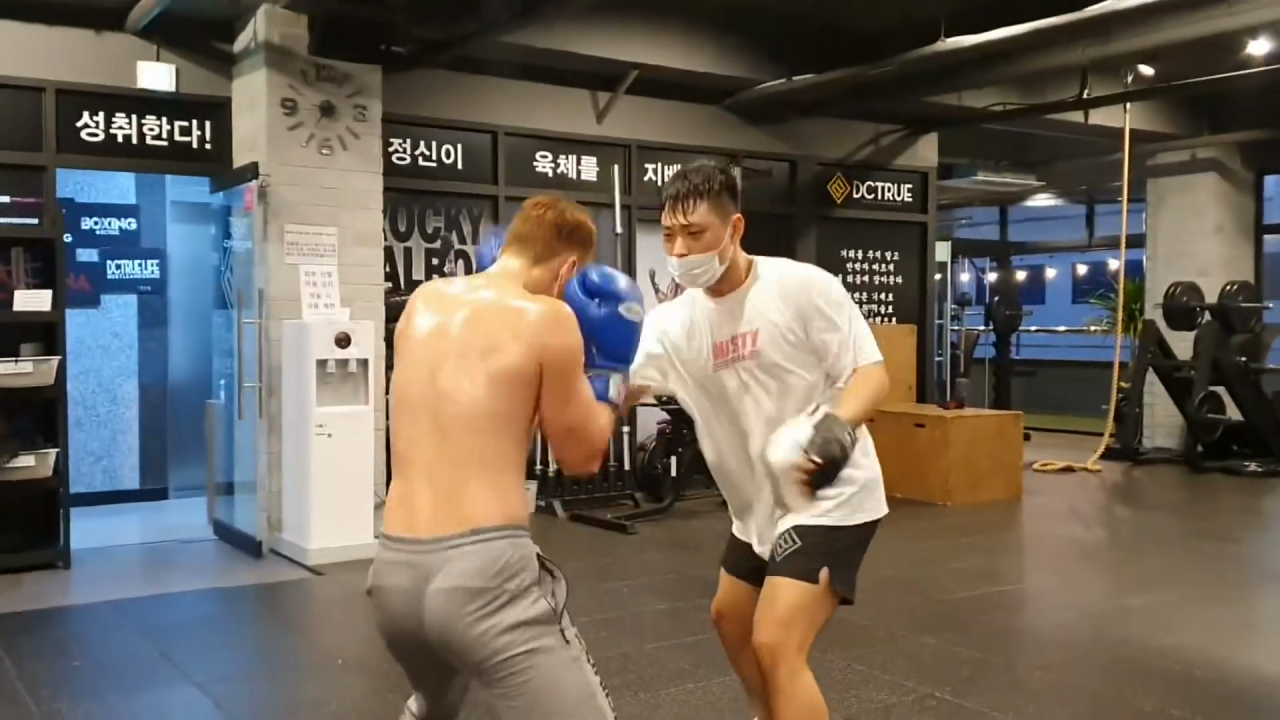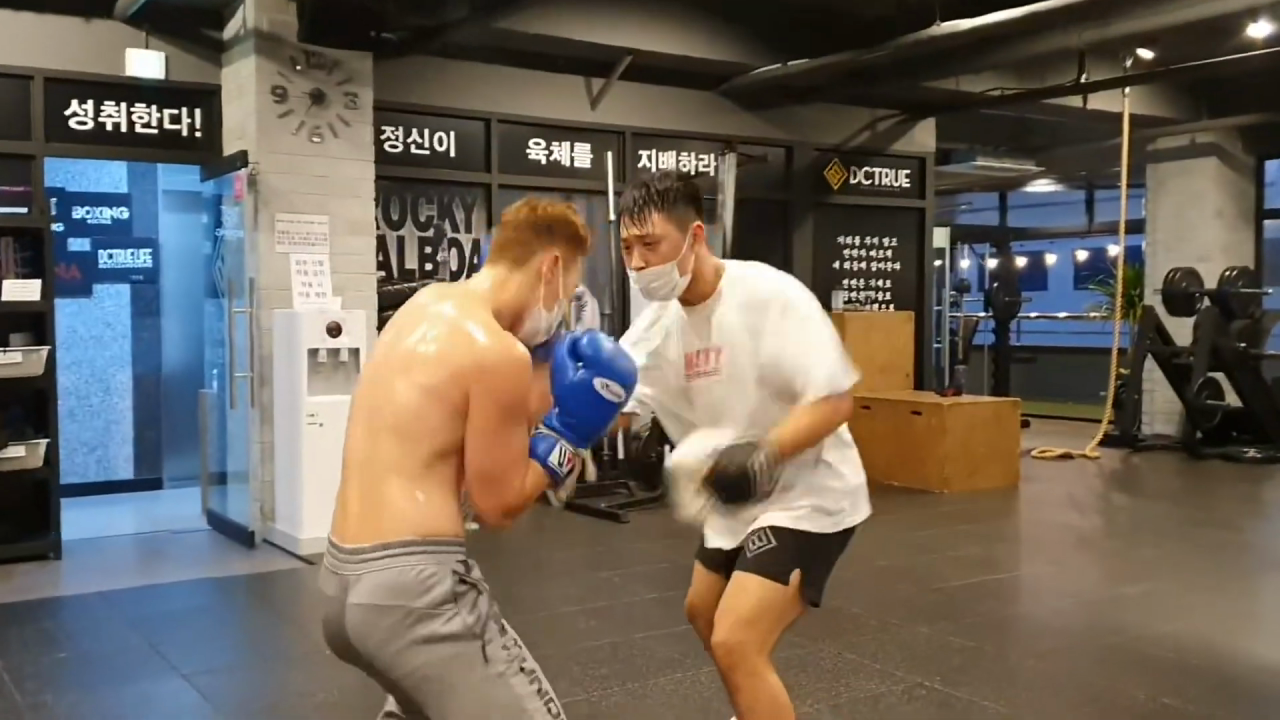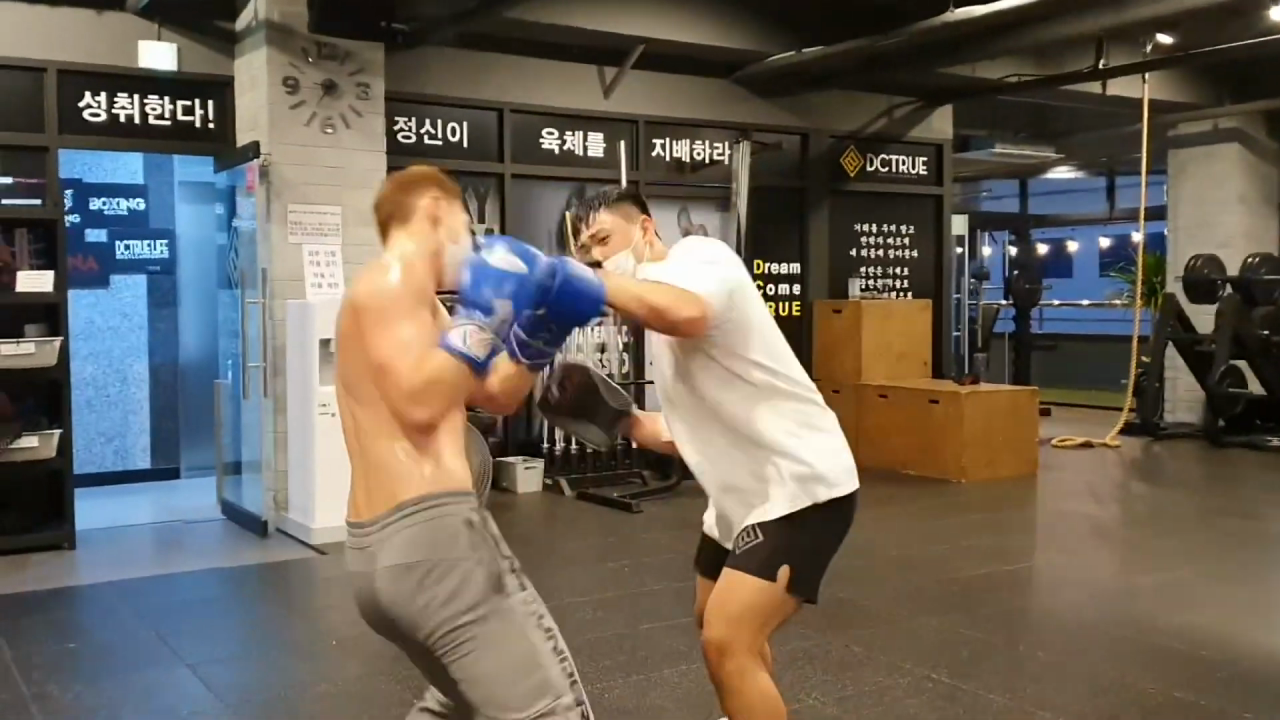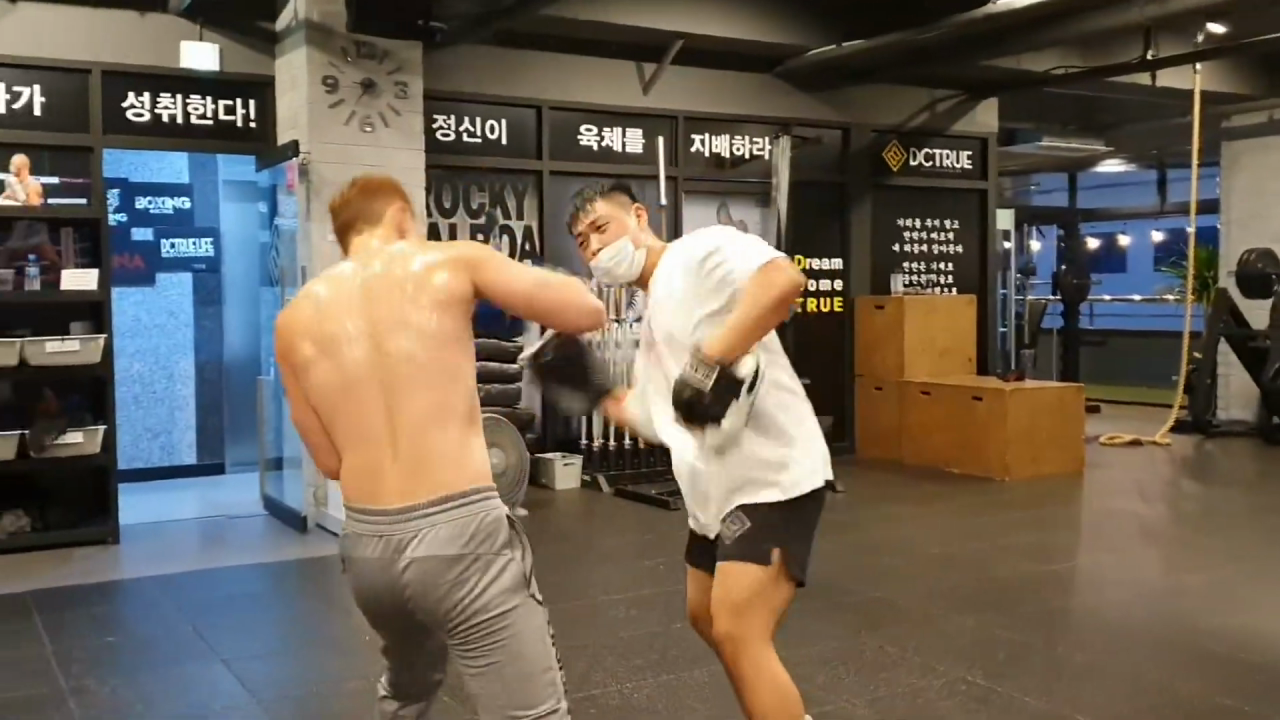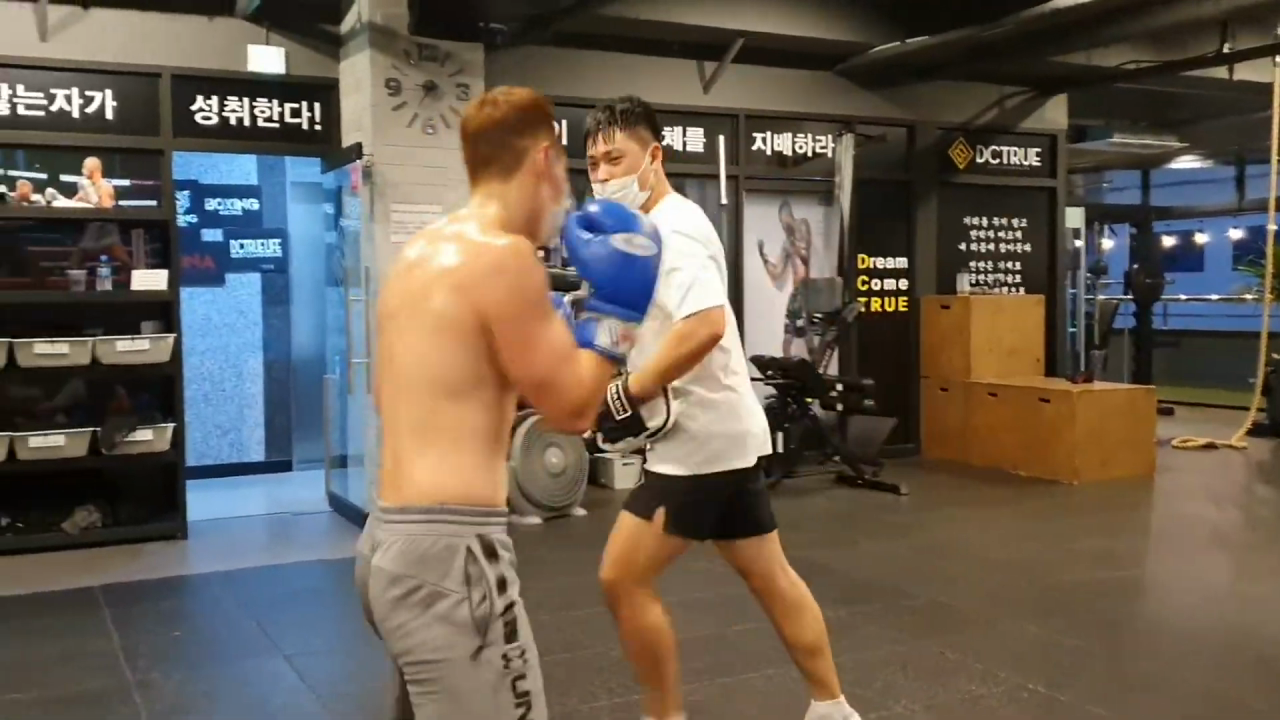
dt=0.3s
person 1, frame 1
left shoulder: (800, 288)
right shoulder: (676, 317)
left elbow: (870, 372)
left wrist: (838, 428)
left hip: (831, 500)
right hip: (759, 507)
left knee: (775, 645)
right knee: (729, 617)
person 1, frame 2
left shoulder: (773, 297)
right shoulder: (653, 327)
left elbow: (835, 399)
left wrist: (764, 456)
left hip: (809, 500)
right hip: (740, 505)
left knee: (735, 644)
right knee: (703, 612)
person 1, frame 3
left shoulder: (697, 256)
right shoulder: (662, 343)
left elbow: (686, 315)
right elbow: (681, 435)
left hip: (802, 486)
right hip: (743, 497)
left knee: (726, 643)
right knee: (715, 622)
person 1, frame 4
left shoulder: (702, 249)
right shoulder: (654, 327)
left elbow: (784, 278)
right elbow: (655, 424)
left wrist: (715, 363)
right wrist: (590, 384)
left hip: (775, 476)
right hip: (719, 487)
left knee: (737, 633)
right knee: (707, 618)
person 1, frame 5
left shoulder: (674, 230)
right shoulder: (659, 229)
left elbow: (705, 327)
left wrist: (627, 392)
left hip: (701, 436)
right hip: (727, 433)
left knee: (623, 578)
right knee: (770, 576)
person 2, frame 1
left shoulder: (424, 303)
right shoulder: (548, 322)
right elbow: (582, 456)
right wrist: (610, 366)
left hip: (396, 572)
right hip: (486, 575)
person 2, frame 2
left shoulder: (426, 304)
right shoulder: (499, 354)
right elbow: (496, 505)
left wrist: (537, 384)
right wrist: (570, 434)
left hip: (344, 582)
right hip: (415, 584)
person 2, frame 3
left shoulder: (382, 291)
right shoulder: (391, 276)
left elbow: (494, 396)
right elbow: (421, 403)
left wrist: (540, 332)
right wrist: (484, 317)
left hip: (375, 558)
right hip: (438, 543)
person 2, frame 4
left shoulder: (296, 320)
right shoulder: (450, 262)
left elbow: (332, 461)
right elbow: (587, 314)
left hip: (368, 543)
right hip: (461, 533)
person 2, frame 5
left shoulder: (420, 255)
right shoulder: (501, 259)
right elbow: (566, 412)
right wrist: (614, 311)
left hip: (388, 541)
right hip: (444, 552)
